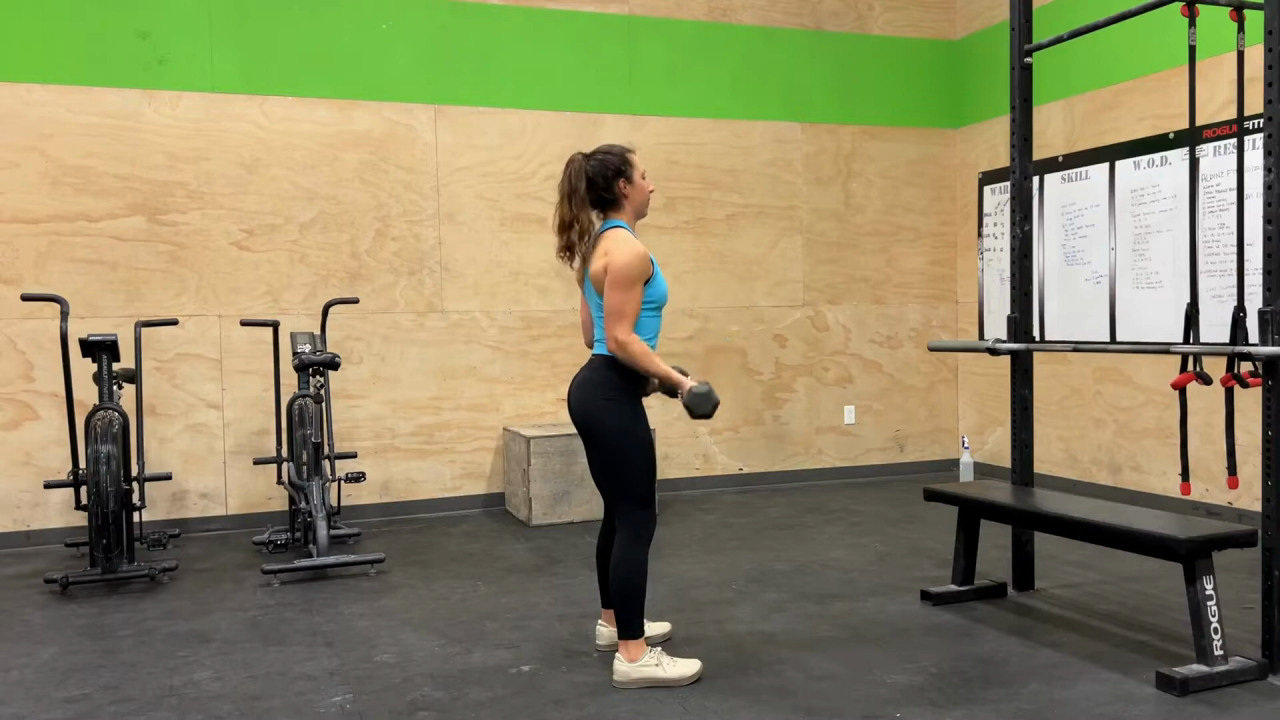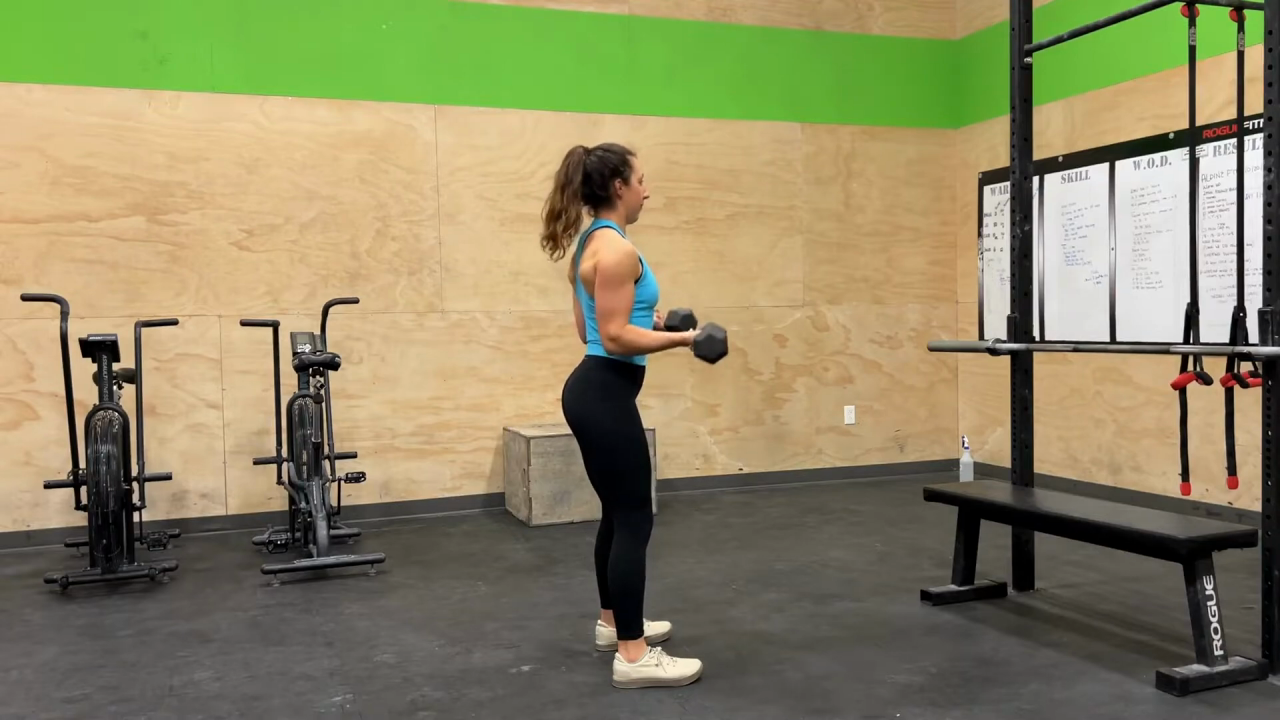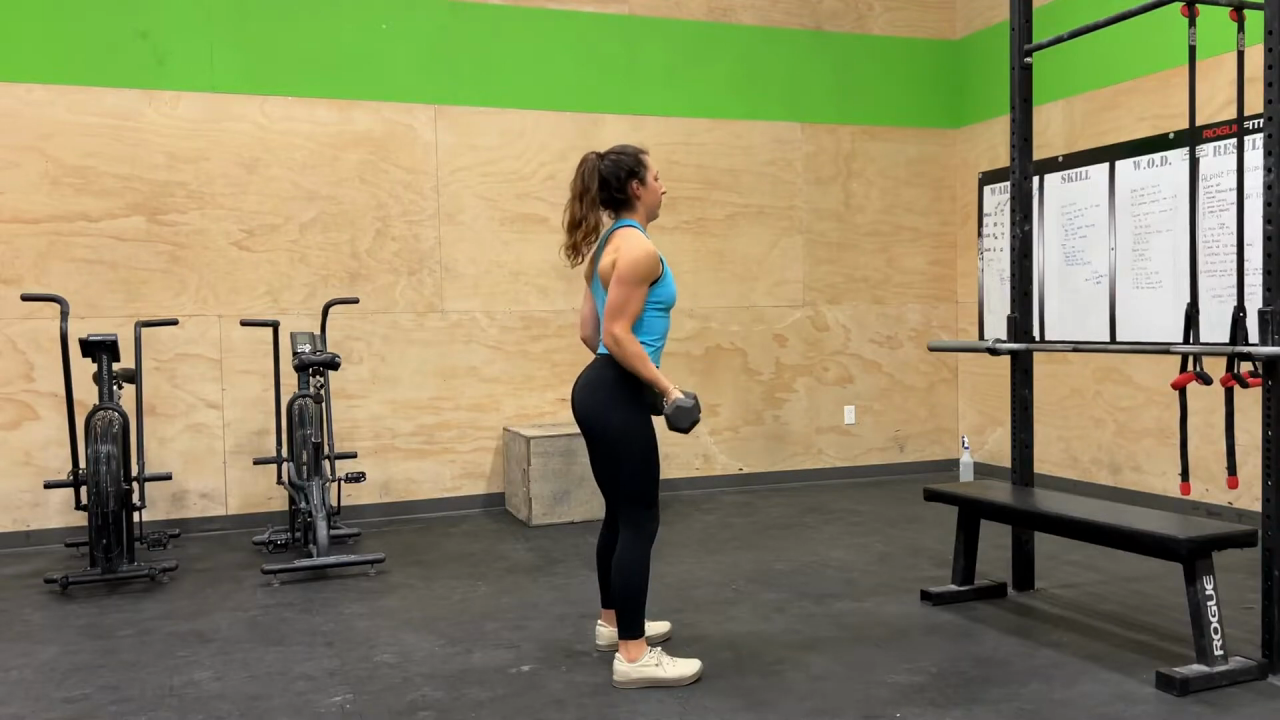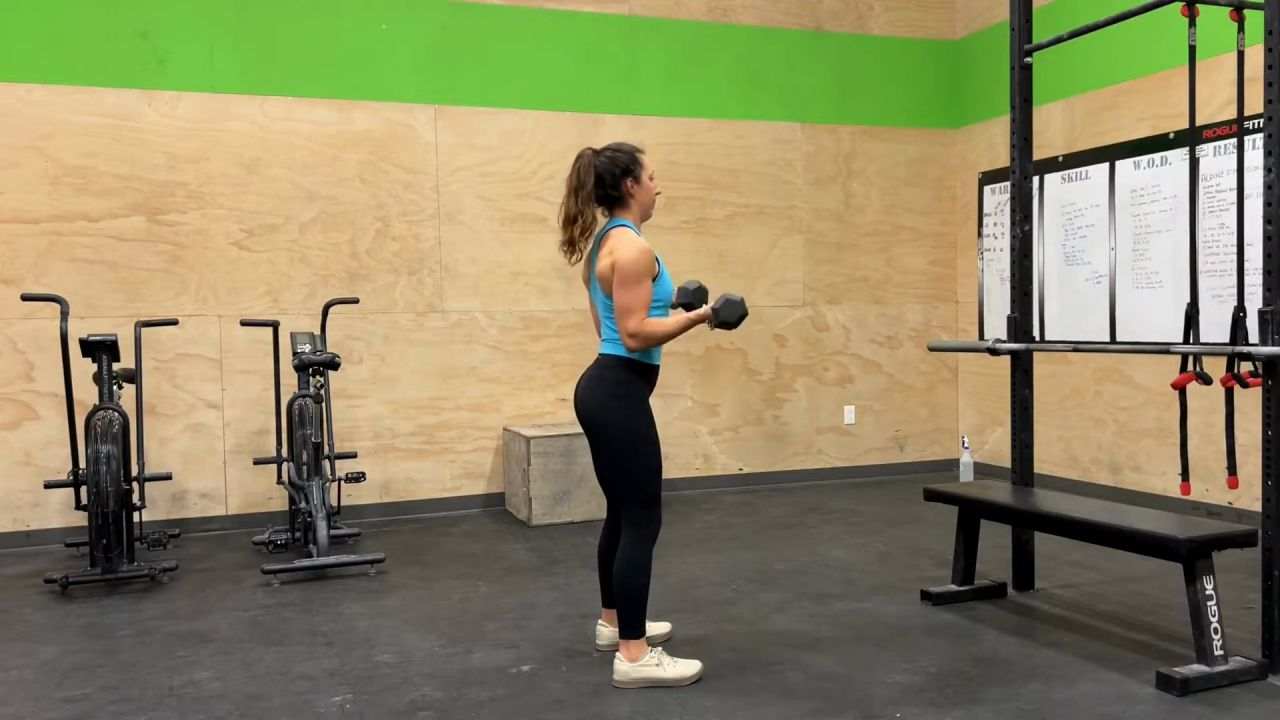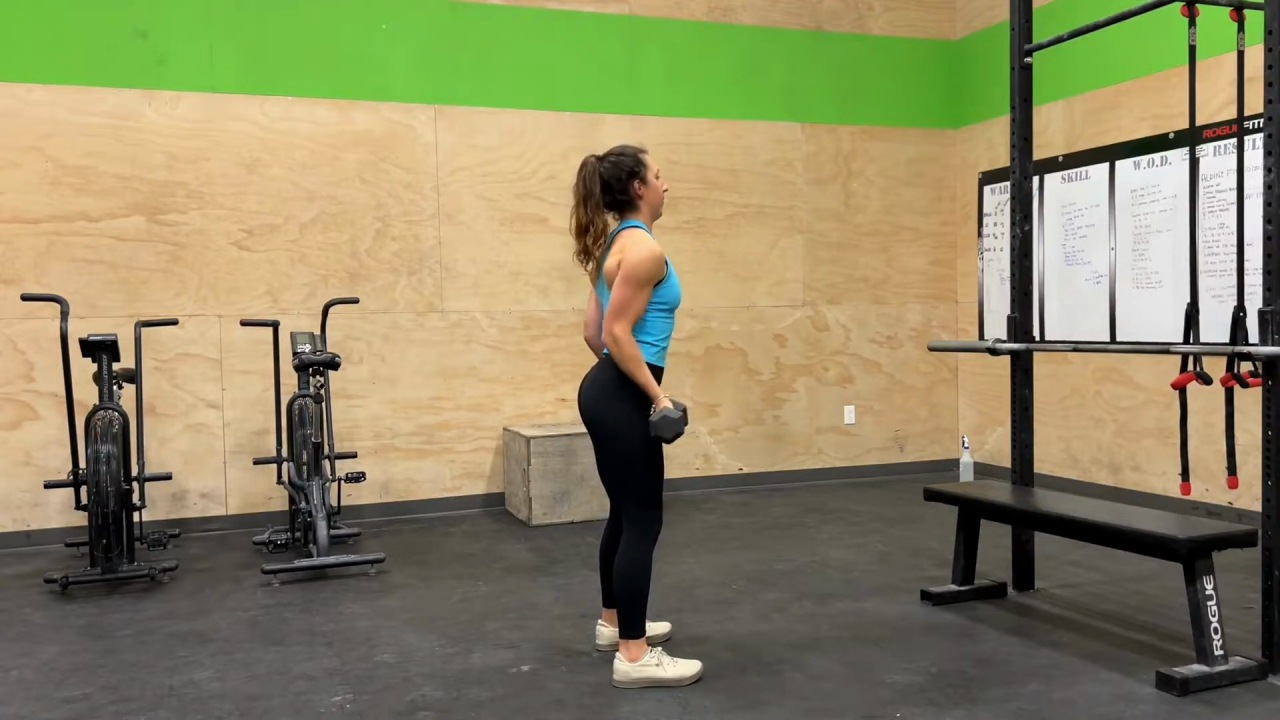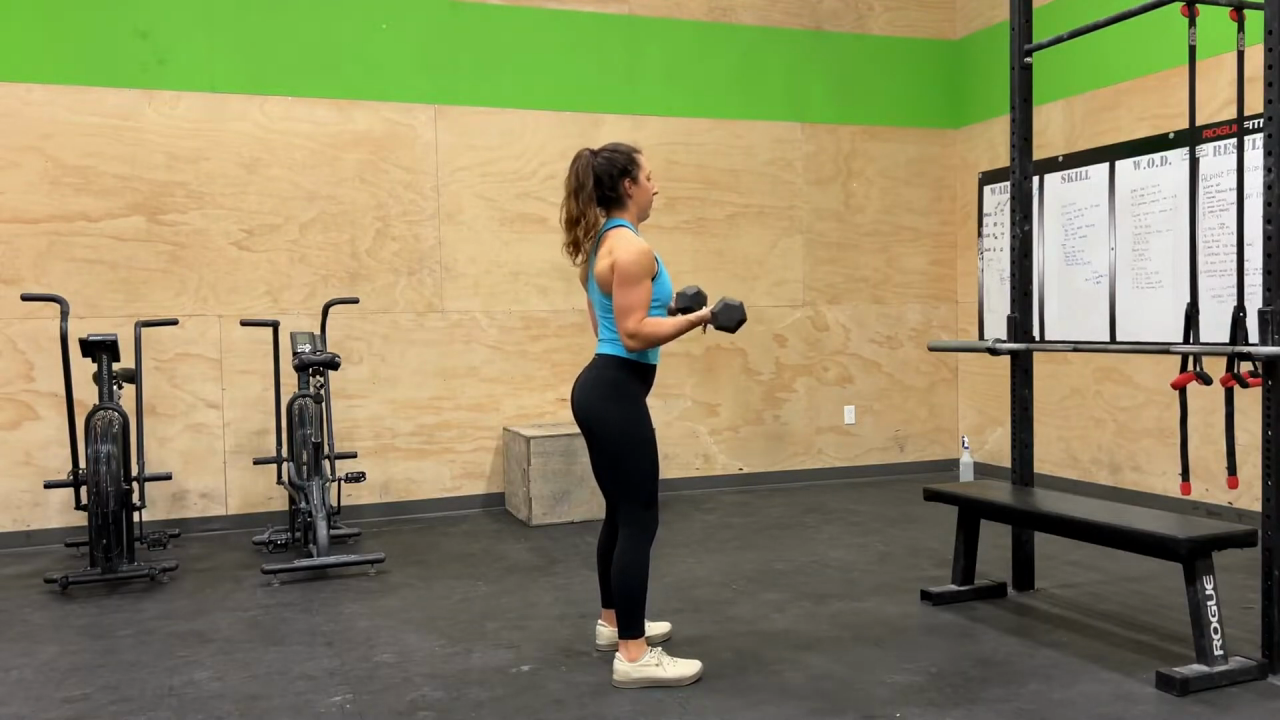
dt=0.7s
person 1, frame 1
left shoulder: (600, 245)
right shoulder: (628, 249)
right elbow: (621, 338)
left wrist: (656, 371)
right wrist: (676, 379)
left hip: (594, 389)
right hip: (612, 397)
left knee: (618, 514)
right knee: (636, 521)
left ankle: (613, 622)
right ankle: (633, 656)
person 1, frame 2
left shoulder: (591, 243)
right shoulder: (615, 249)
right elbow: (615, 336)
left wrist: (654, 326)
right wrist: (682, 338)
left hip: (592, 389)
right hip: (606, 396)
left knee: (617, 514)
right knee: (633, 521)
left ankle: (612, 622)
right ankle: (633, 656)
person 1, frame 3
left shoulder: (610, 243)
right shoulder: (638, 247)
right elbow: (617, 334)
right wrist: (665, 387)
left hip: (598, 389)
right hip: (618, 397)
left knee: (620, 513)
right knee: (639, 521)
left ankle: (614, 622)
right ankle: (634, 655)
person 1, frame 4
left shoulder: (603, 242)
right shoulder: (632, 246)
right elbow: (635, 334)
left wrist: (671, 309)
right wrist: (701, 316)
left hip: (602, 387)
right hip: (620, 393)
left knee: (622, 513)
right knee: (641, 521)
left ankle: (614, 622)
right ankle: (634, 655)
person 1, frame 5
left shoulder: (614, 246)
right shoulder: (644, 248)
right elbow: (617, 334)
right wrist: (657, 395)
left hip: (604, 390)
right hip: (622, 398)
left knee: (625, 513)
right knee: (642, 521)
left ankle: (614, 622)
right ankle: (634, 656)
person 1, frame 6
left shoulder: (601, 244)
right shoulder: (631, 247)
right elbow: (635, 334)
left wrist: (671, 314)
right wrist: (698, 318)
left hip: (599, 387)
right hip: (617, 393)
left knee: (621, 513)
right knee: (638, 520)
left ankle: (613, 622)
right ankle: (633, 656)
